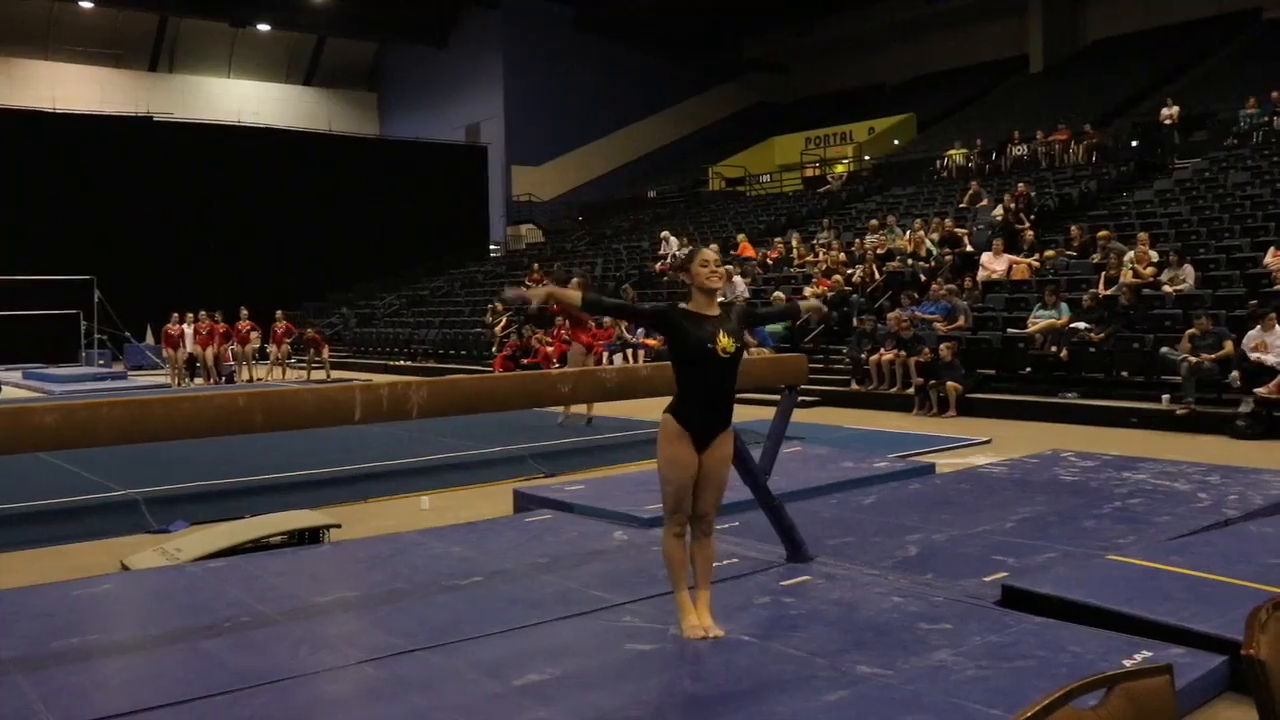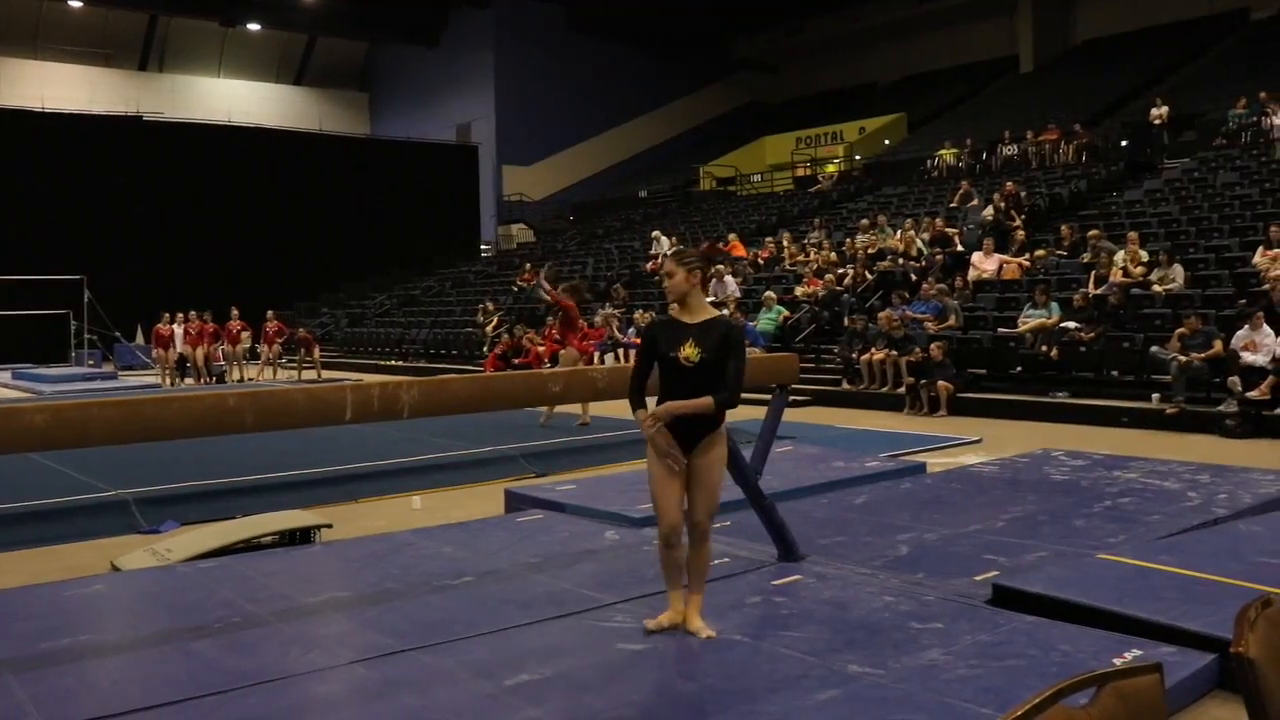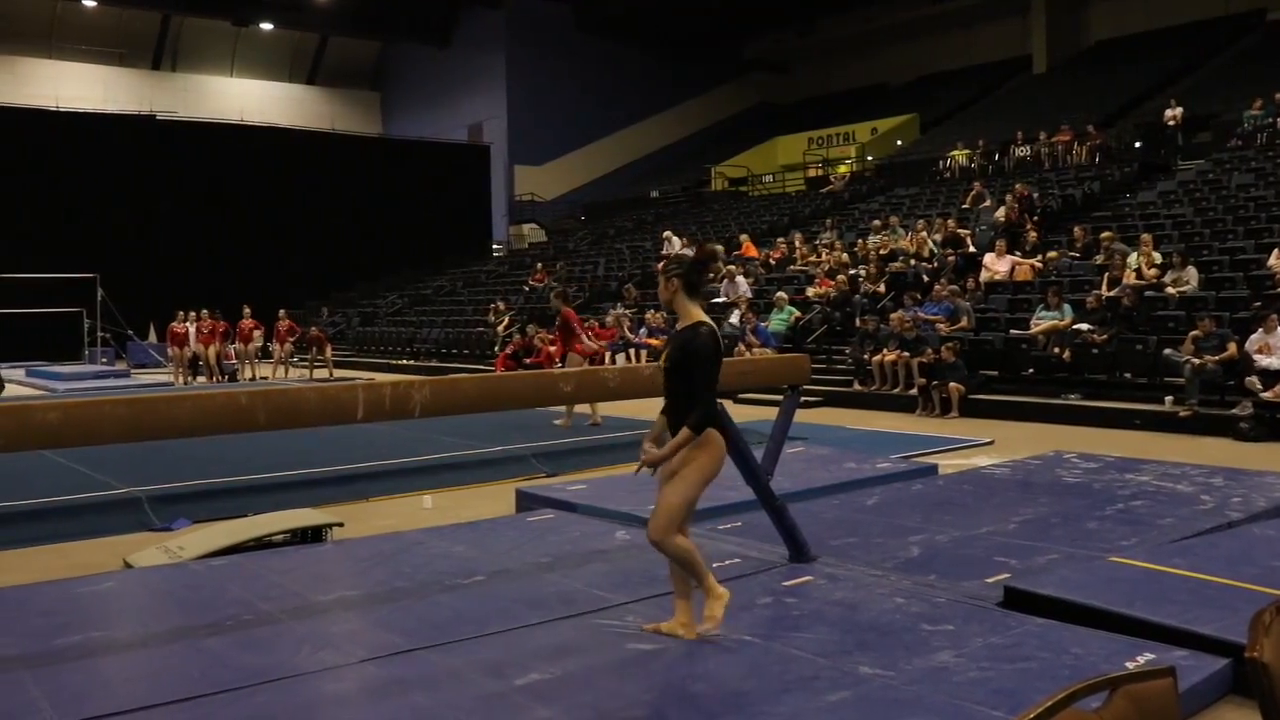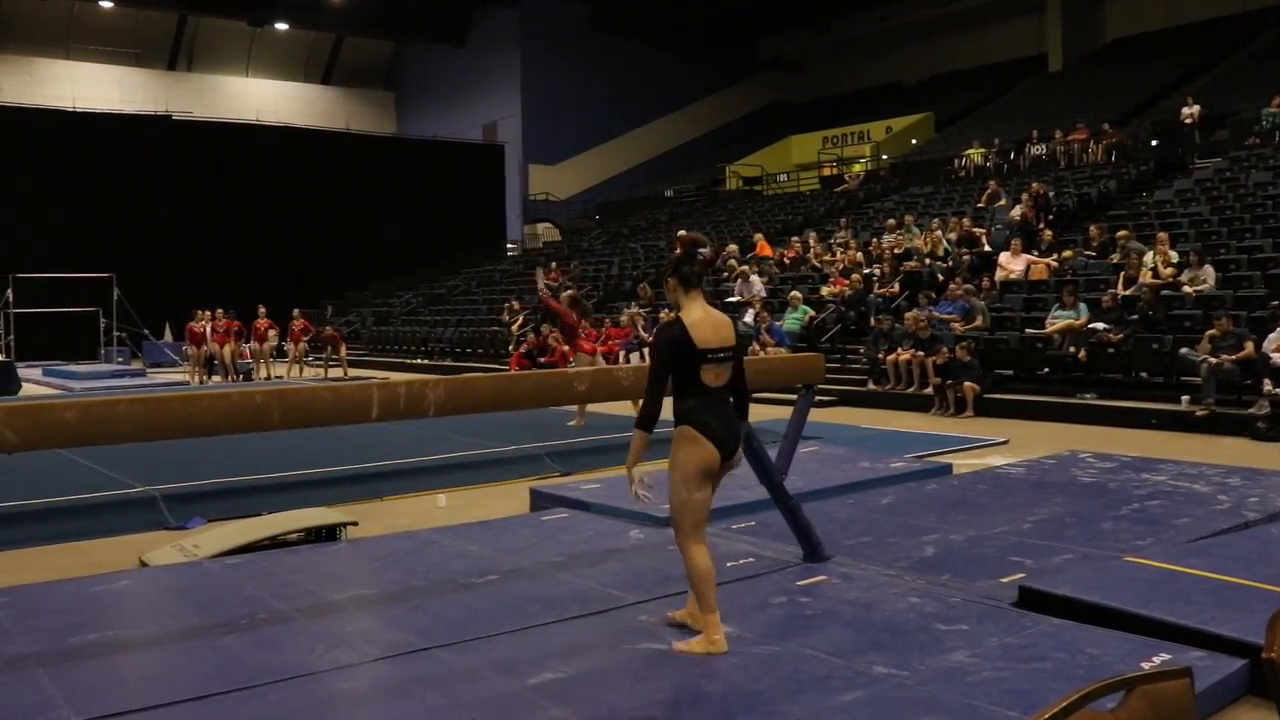
dt=0.4s
person 1, frame 1
left shoulder: (735, 317)
right shoulder: (675, 316)
left elbow: (778, 312)
right elbow: (617, 308)
left wrist: (809, 305)
right wrist: (556, 294)
left hip: (720, 432)
right hip: (683, 428)
left knee: (705, 523)
right knee: (677, 522)
left ankle: (704, 608)
right ankle: (686, 609)
person 1, frame 2
left shoulder: (727, 329)
right shoulder: (658, 329)
left elbow: (731, 394)
right elbow: (637, 386)
left wrist: (681, 406)
right wrist: (648, 428)
left hip: (708, 437)
right hip: (668, 436)
left knee: (700, 527)
right knee: (670, 529)
left ankle: (694, 610)
right ankle: (675, 607)
person 1, frame 3
left shoulder: (698, 337)
right shoulder: (686, 331)
left elbow: (703, 408)
left wrist: (667, 455)
right wrist: (653, 436)
left hip: (702, 443)
right hip: (691, 441)
left knee: (662, 531)
right knee: (674, 532)
left ankle: (714, 592)
right ankle: (685, 616)
person 1, frame 4
left shoulder: (672, 332)
right shoulder: (729, 325)
left elbow: (653, 401)
left wrist: (634, 462)
right wrist: (736, 440)
left hip: (696, 437)
right hip: (728, 432)
left knee: (691, 537)
right knee: (690, 524)
left ankle: (712, 634)
right ankle: (696, 609)
